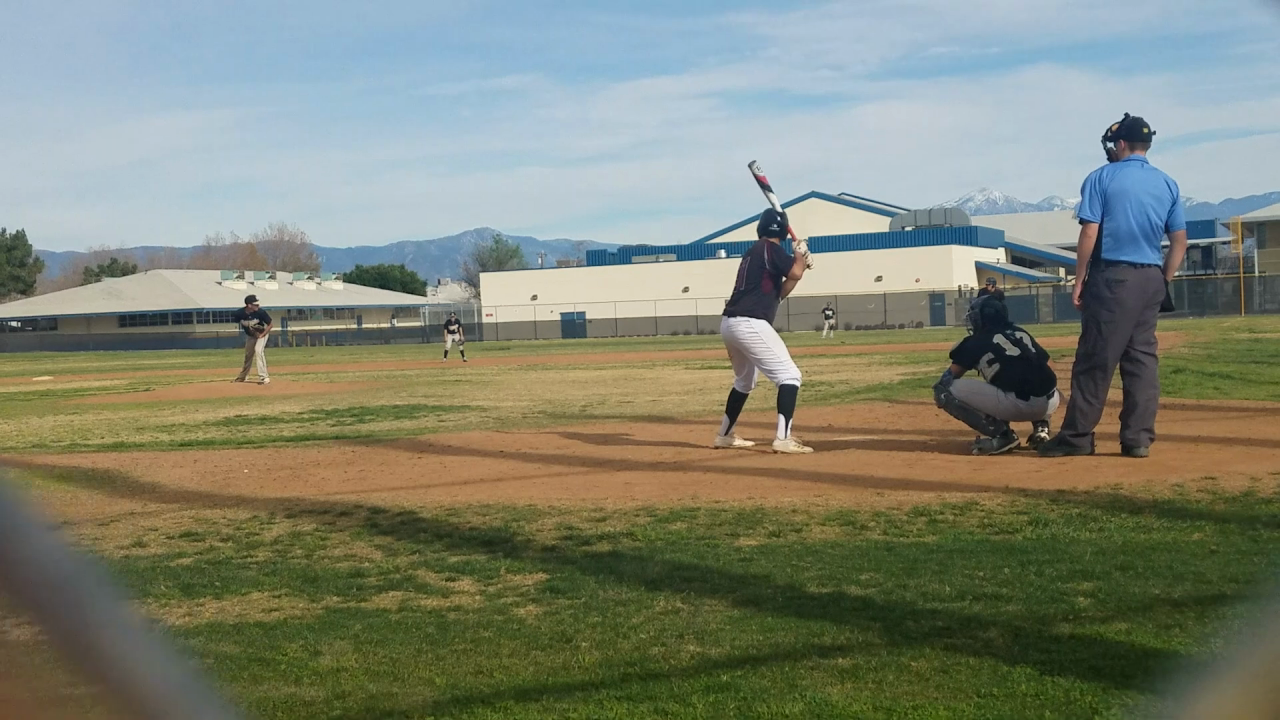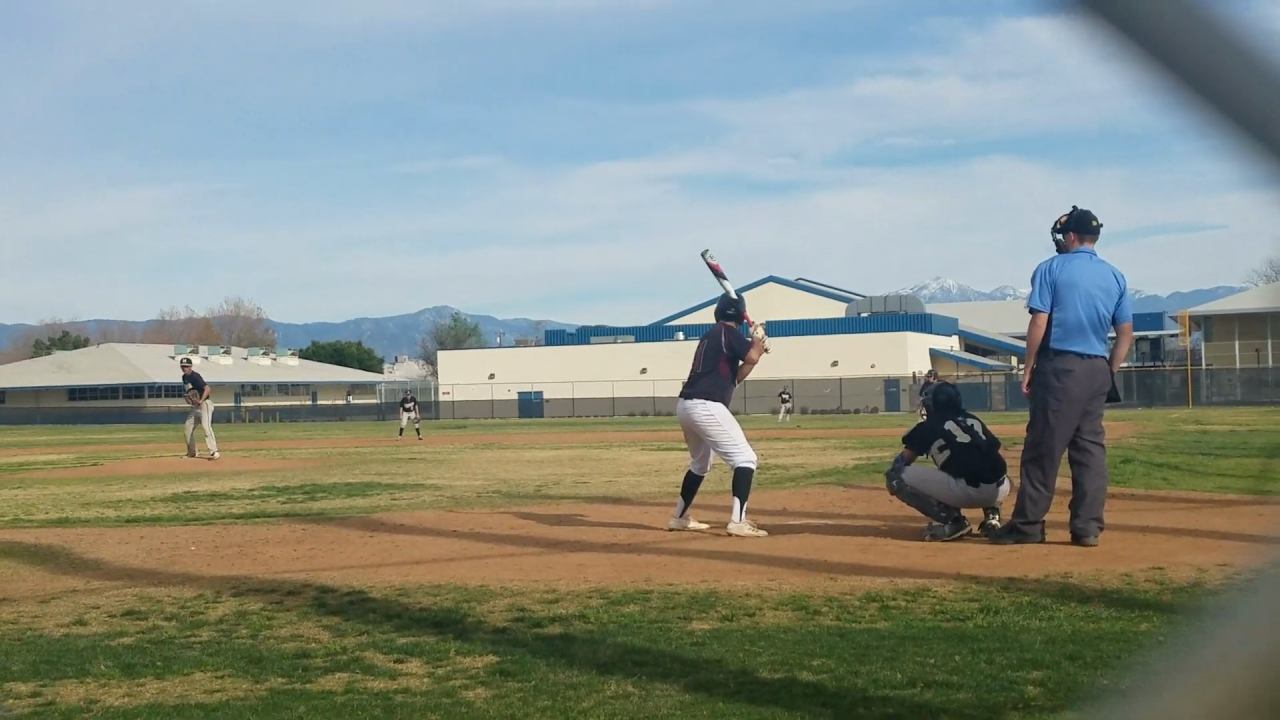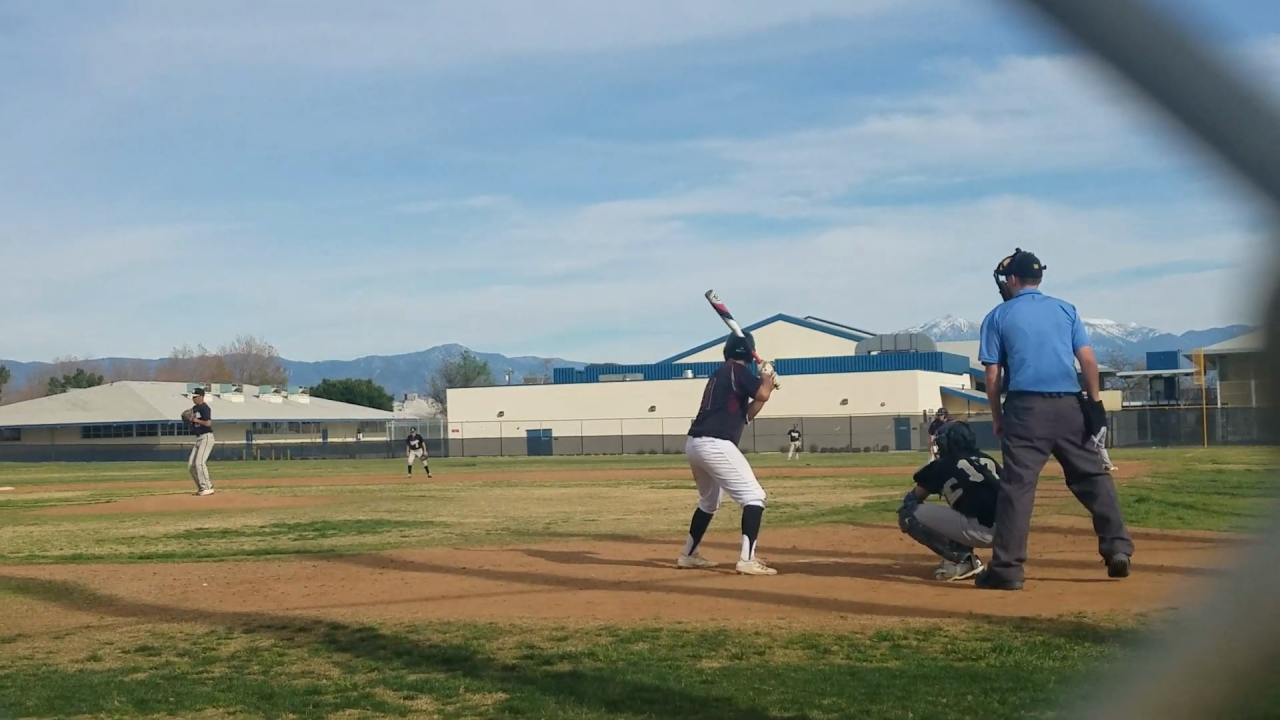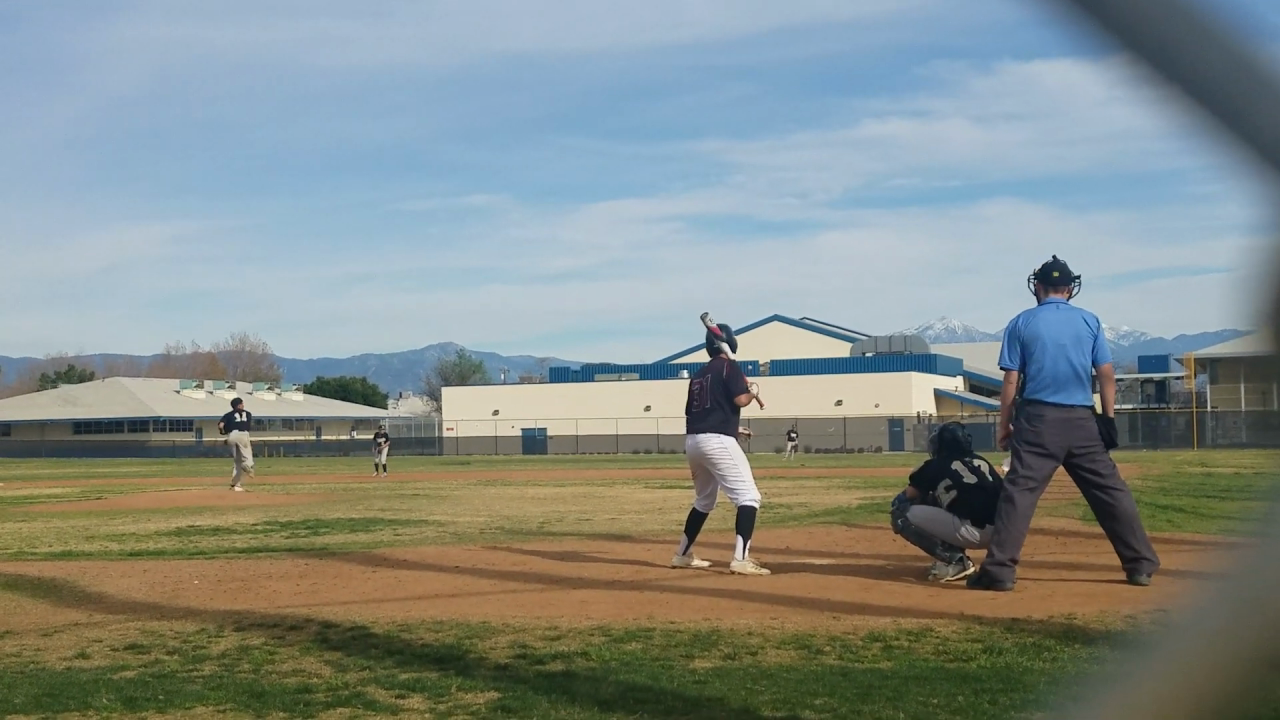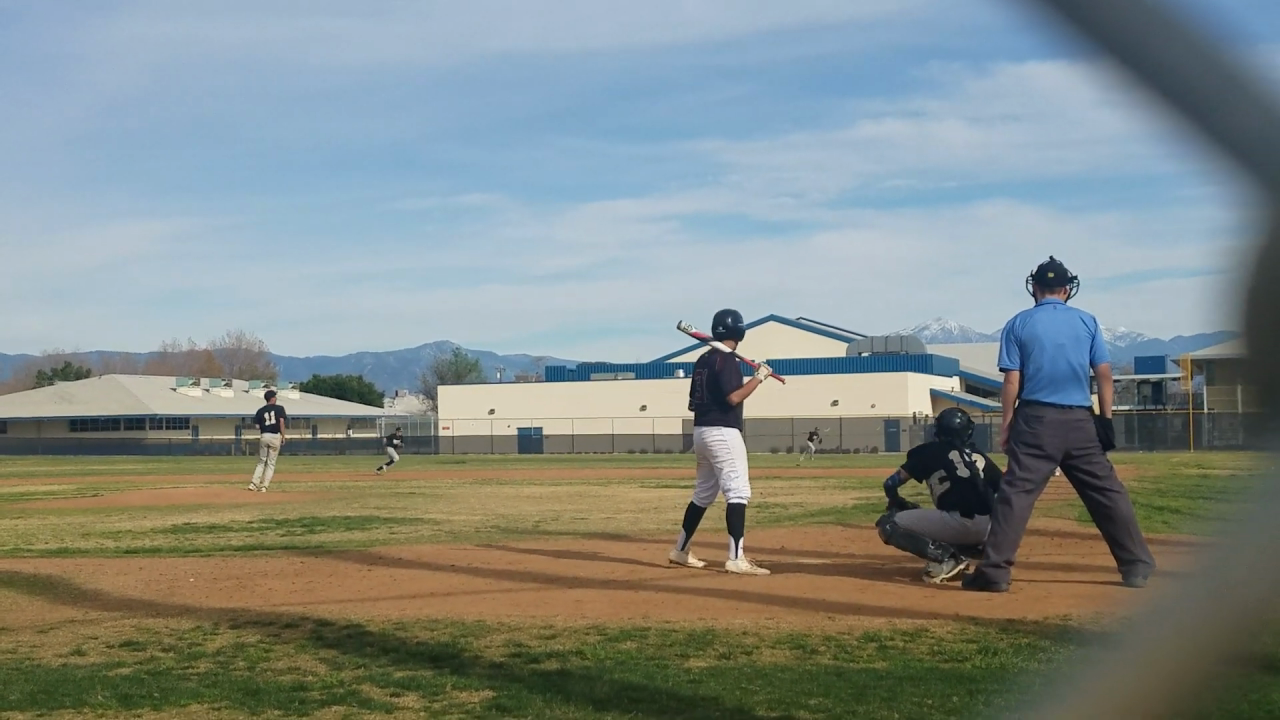
dt=1s
person 1, frame 1
left shoulder: (1102, 177)
right shoulder: (1168, 184)
left elbow: (1090, 234)
right elbow: (1179, 241)
left wrist: (1079, 280)
right wrist: (1164, 282)
left hip: (1112, 277)
right hip: (1151, 279)
left knee: (1096, 358)
right knee: (1143, 358)
left ankle: (1078, 437)
right ankle: (1138, 438)
person 1, frame 2
left shoulder: (1051, 268)
right shoulder: (1115, 276)
left elbow: (1039, 324)
right elbow: (1125, 333)
left wrist: (1028, 368)
right wrist: (1109, 372)
left hip: (1059, 367)
right hip: (1097, 370)
left knee: (1043, 447)
right knee: (1091, 447)
left ankle: (1028, 524)
right ankle: (1088, 526)
person 1, frame 3
left shoulder: (998, 316)
right shoulder: (1066, 309)
left elbow: (992, 375)
right elbow: (1087, 359)
left wrist: (997, 415)
right wrist: (1094, 402)
left hip: (1025, 409)
right hip: (1068, 407)
left knee: (1017, 487)
right knee: (1092, 476)
left ankle: (1007, 569)
right ankle: (1117, 548)
person 1, frame 4
left shoulder: (1021, 323)
right shoulder: (1089, 321)
left elbow: (1012, 380)
right elbow: (1106, 374)
left wrist: (1004, 424)
right wrist: (1108, 418)
left hip: (1037, 419)
right hip: (1082, 420)
left knee: (1019, 491)
right knee: (1110, 491)
left ankle: (999, 570)
right ankle: (1141, 565)
person 1, frame 5
left shoulder: (1019, 323)
right shoulder: (1087, 321)
left elbow: (1012, 381)
right elbow: (1104, 373)
left wrist: (1006, 425)
right wrist: (1106, 419)
left hip: (1035, 419)
right hip: (1080, 420)
left knee: (1017, 493)
right knee: (1107, 492)
left ankle: (994, 571)
right ankle: (1137, 567)
person 2, frame 1
left shoulder: (753, 252)
right shoulder: (770, 249)
left elbow: (778, 293)
right elbow: (795, 274)
left wrist: (801, 265)
right wrist: (800, 254)
left hip: (731, 324)
right hip: (750, 324)
left knee: (745, 380)
right knee: (789, 375)
left ankle: (725, 435)
right ankle: (783, 438)
person 2, frame 2
left shoulder: (710, 336)
right shoulder: (727, 332)
left elbow: (735, 378)
right elbow: (752, 358)
left wrist: (758, 348)
right wrist: (757, 340)
left hip: (687, 406)
right hip: (706, 406)
left knee: (700, 463)
right knee: (745, 458)
left ankle: (679, 517)
right ankle: (738, 521)
person 2, frame 3
left shoulder: (719, 374)
right shoulder: (737, 370)
left elbow: (746, 414)
right elbow: (763, 395)
left wrist: (766, 385)
right wrist: (767, 377)
left hip: (696, 444)
right hip: (715, 445)
left knee: (709, 501)
right knee: (754, 496)
left ankle: (689, 555)
right ankle: (747, 560)
person 2, frame 4
left shoulder: (698, 375)
right shoulder: (729, 366)
right elbow: (741, 400)
right wrist: (753, 392)
left hip: (693, 441)
right hip: (718, 441)
left knee: (704, 501)
right knee: (748, 496)
left ankle: (683, 554)
right ankle: (741, 558)
person 2, frame 5
left shoulder: (702, 360)
right shoulder: (726, 360)
right elbow: (733, 397)
right wrist: (759, 376)
left hip: (702, 432)
right hip: (723, 433)
left knee: (703, 494)
right knee: (738, 492)
left ankle: (680, 550)
right ankle: (737, 558)
person 3, frame 1
left shoulder: (975, 341)
right shoulder: (1021, 333)
left elbow: (951, 376)
right elbow: (1048, 368)
left hip: (1015, 404)
left knee: (944, 390)
left ankle: (999, 433)
right ankle: (1041, 426)
person 3, frame 2
left shoulder: (928, 426)
right shoulder: (974, 420)
left elbow: (902, 462)
right elbow: (996, 454)
left hip: (967, 491)
right hip: (1000, 490)
left knee: (895, 476)
left ankle: (951, 520)
right ankle: (992, 514)
person 3, frame 3
left shoulder: (941, 465)
right shoulder: (987, 460)
left elbow: (912, 499)
left hip: (982, 531)
left knee: (907, 513)
left ankle: (962, 560)
right ankle: (977, 555)
person 3, frame 4
left shoulder: (935, 466)
right shoulder: (981, 462)
left elbow: (900, 502)
left hip: (974, 532)
left knee: (900, 514)
left ankle: (953, 560)
person 3, frame 5
left shoulder: (931, 450)
right shoulder: (979, 456)
left elbow: (891, 483)
left wrist: (896, 502)
left hip: (959, 522)
right hip: (988, 528)
left knee: (887, 524)
left ankle: (944, 557)
